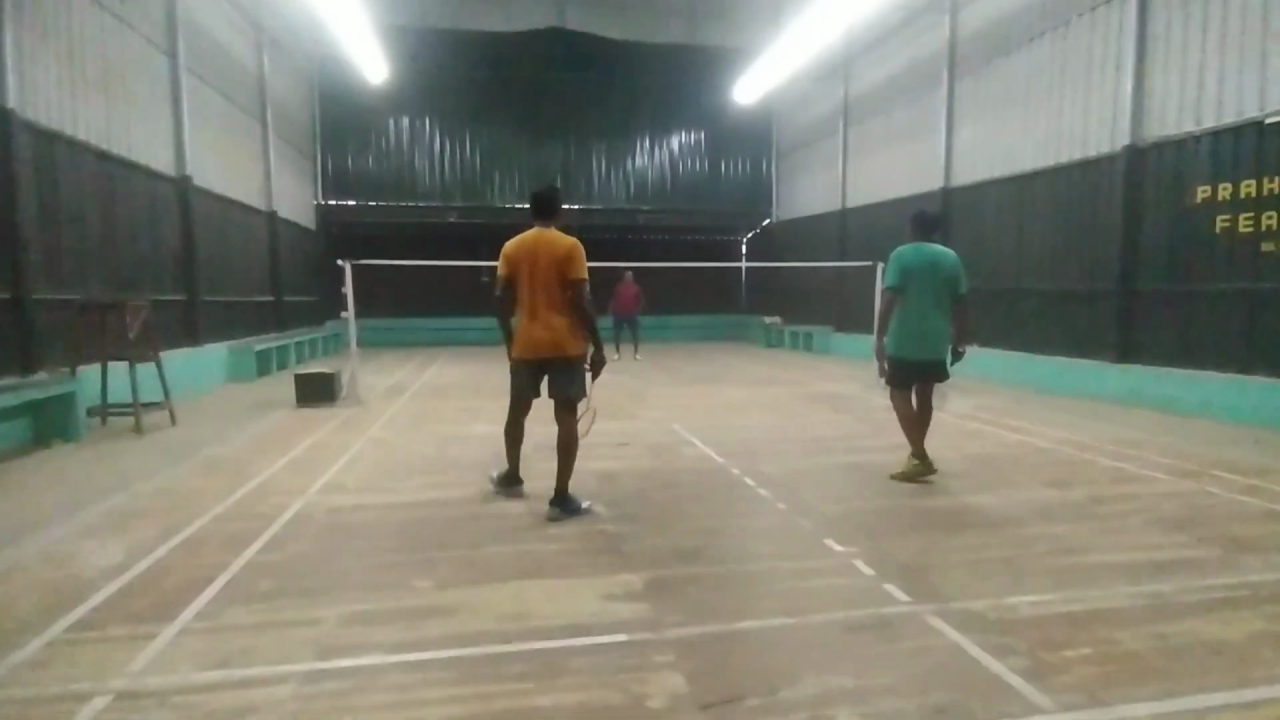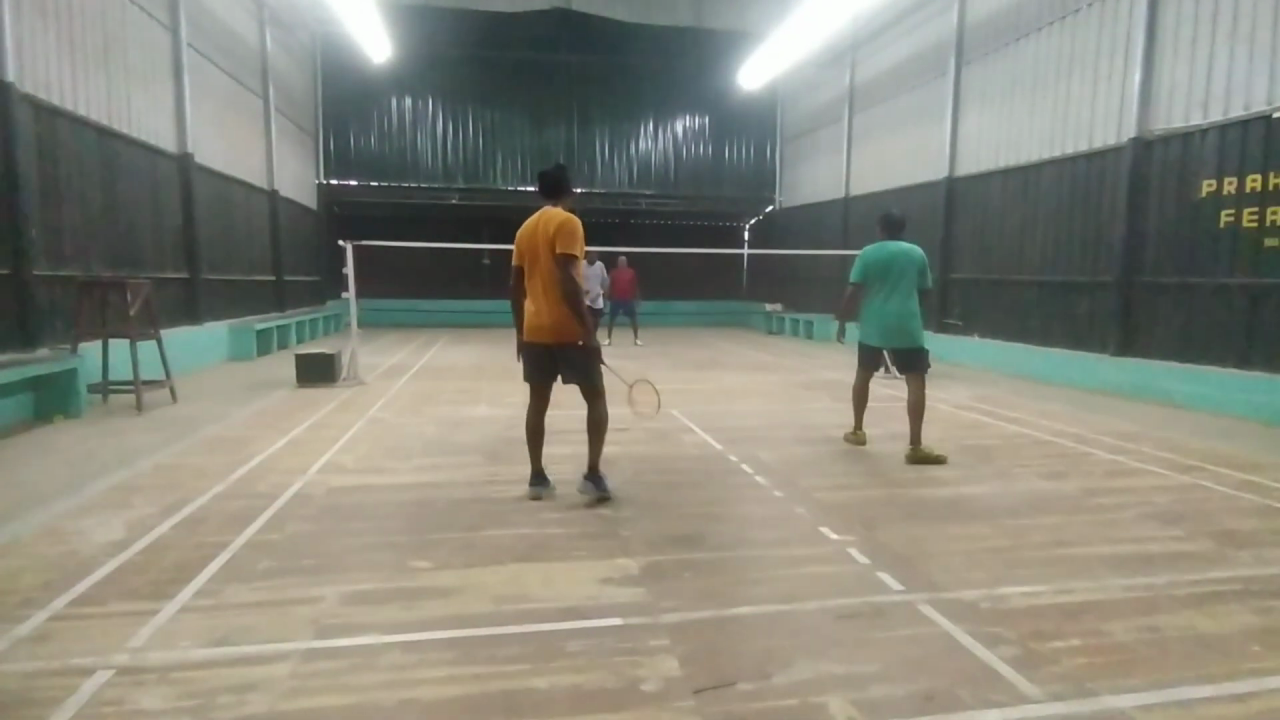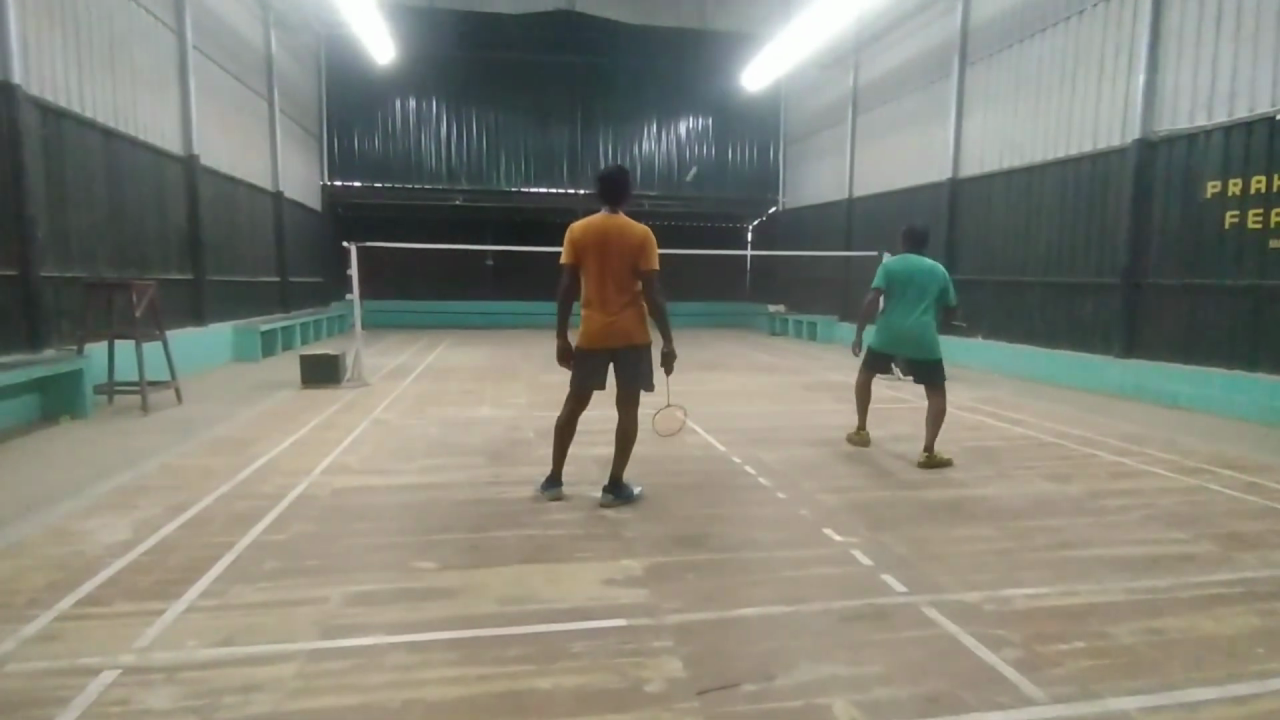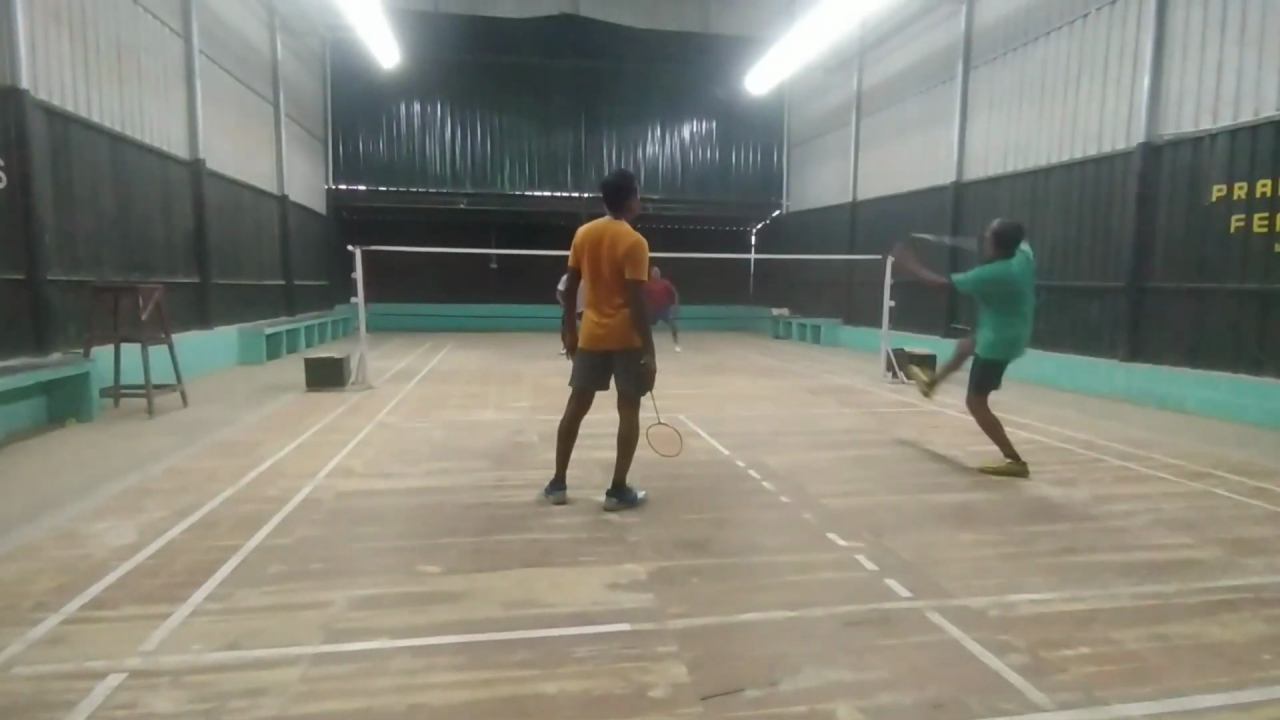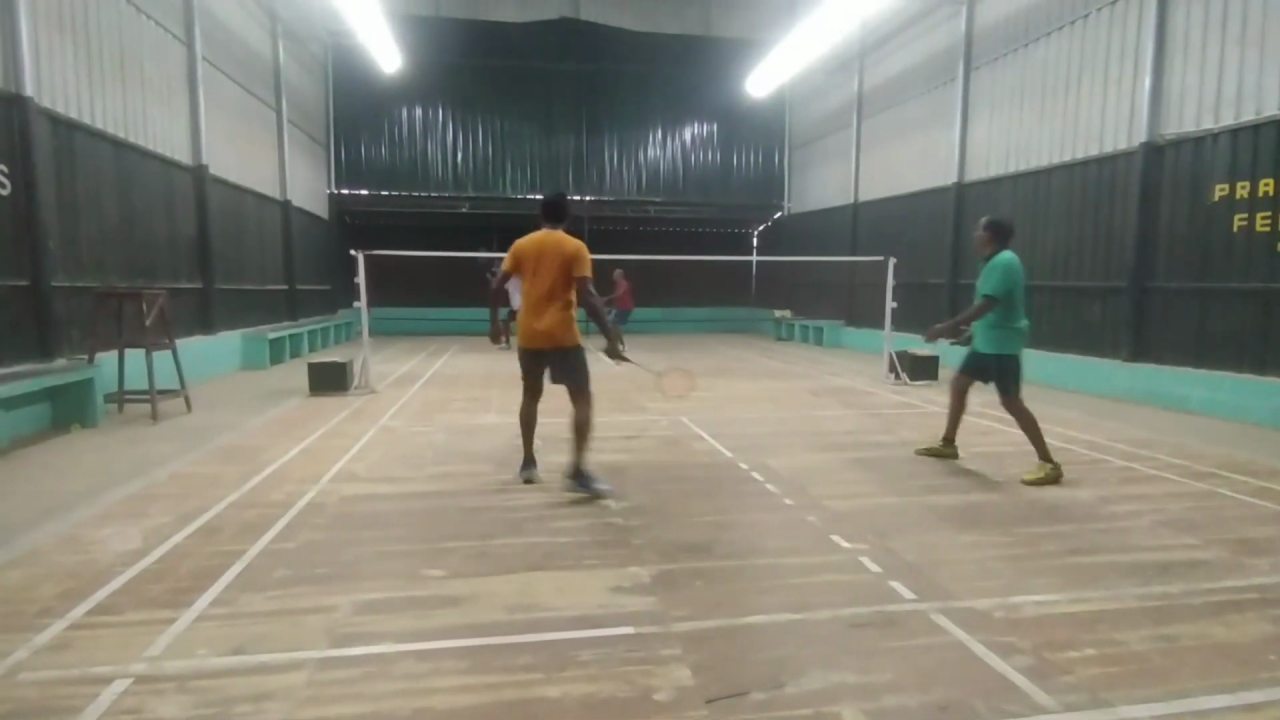
dt=1s
person 1, frame 1
left shoulder: (512, 247)
right shoulder: (570, 246)
left elbow: (501, 300)
right elbow: (581, 302)
left wrist: (510, 338)
right wrist: (597, 347)
left hip: (525, 346)
right hip: (564, 346)
left knee: (517, 411)
right knee: (567, 418)
left ankle: (512, 476)
right ankle: (560, 499)
person 1, frame 2
left shoulder: (526, 228)
right shoulder: (568, 222)
left elbow: (517, 286)
right elbow: (568, 280)
left wrist: (522, 331)
right wrist: (588, 330)
left hip: (535, 330)
right hip: (569, 329)
left knee: (538, 403)
right knee: (596, 399)
left ankle: (538, 478)
right ankle: (592, 476)
person 1, frame 3
left shoulder: (577, 231)
right shoulder: (641, 234)
left elbow: (567, 288)
right elbow: (653, 294)
left wrist: (561, 336)
right wrist: (668, 341)
left hip: (591, 335)
right hip: (632, 336)
left knee: (574, 405)
right knee: (627, 409)
left ankle: (554, 480)
right ankle: (614, 486)
person 1, frame 4
left shoulder: (583, 234)
right shoulder: (634, 242)
left elbow: (570, 288)
right elbow: (636, 303)
left wrist: (569, 329)
right wrist: (649, 353)
left hip: (591, 336)
right hip: (627, 339)
left knee: (576, 407)
right knee: (628, 411)
left ankle: (558, 483)
right ankle: (618, 490)
person 1, frame 5
left shoulder: (521, 245)
right shoulder: (576, 248)
left elbow: (497, 286)
right elbow: (588, 296)
left wrist: (494, 321)
right wrist: (611, 338)
left hip: (528, 335)
right hip: (562, 336)
left knee: (530, 396)
right knee: (582, 400)
left ankle: (528, 464)
right ankle: (578, 472)
person 2, frame 1
left shoulder: (901, 255)
right shoulder: (951, 258)
left elbow: (889, 299)
right elbow: (960, 304)
left wrist: (880, 338)
right wrist: (959, 342)
left hip: (904, 341)
right hip: (936, 342)
left knee: (901, 397)
right knee: (924, 396)
left ankle: (920, 457)
right ankle: (918, 455)
person 2, frame 2
left shoulder: (867, 254)
right shoulder: (917, 254)
left elbow: (852, 293)
right elbow: (923, 293)
left wrist: (841, 322)
left hip: (872, 328)
right hip: (907, 328)
left knee: (863, 376)
right knee: (916, 384)
left ankle: (858, 431)
right ankle: (915, 446)
person 2, frame 3
left shoulder: (890, 265)
right shoulder: (938, 271)
left elbow: (872, 301)
right elbow: (950, 313)
left wrist: (858, 333)
left hip: (888, 336)
right hip: (924, 341)
left knee: (865, 375)
right knee: (937, 394)
left ankle: (861, 431)
right ankle: (928, 450)
person 2, frame 4
left shoulder: (990, 273)
right shoulder: (1024, 254)
left elbow: (944, 282)
left wrist: (911, 265)
left hip: (998, 343)
right hip: (1015, 337)
left knee: (976, 401)
right knee: (966, 345)
left ankle: (1015, 461)
right ankle: (931, 382)
person 2, frame 5
left shoulder: (1003, 263)
right shoulder: (994, 262)
left elbow: (986, 304)
left wrist: (948, 327)
right wrist: (977, 331)
left hip: (1003, 344)
right hip: (986, 341)
left knee: (1011, 402)
right knee: (958, 385)
left ankle: (1048, 464)
right ankle: (948, 444)
